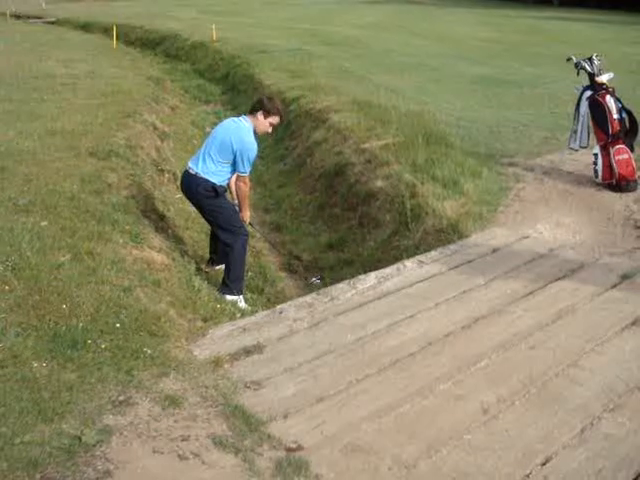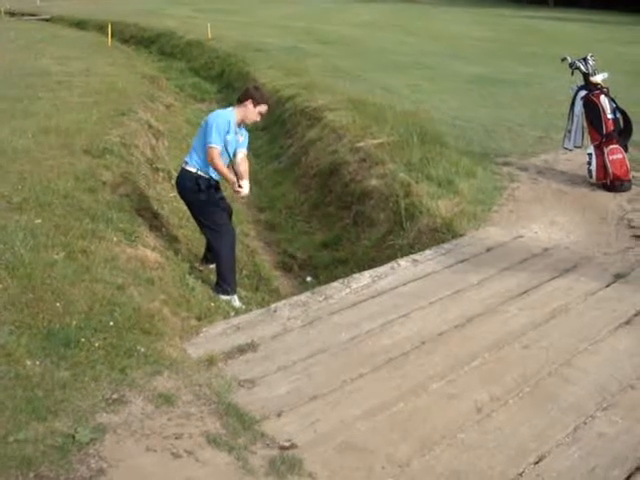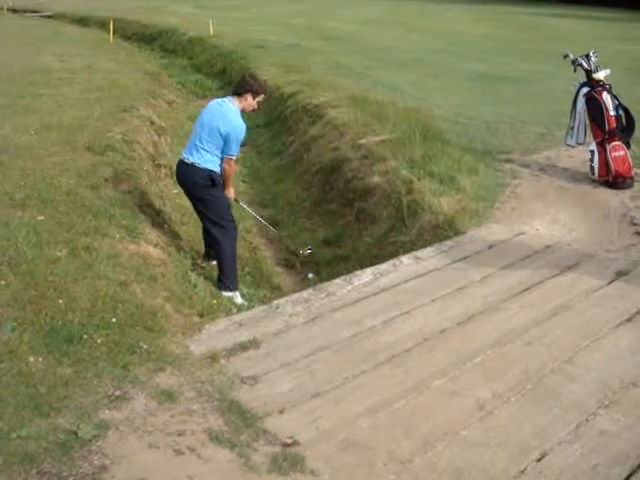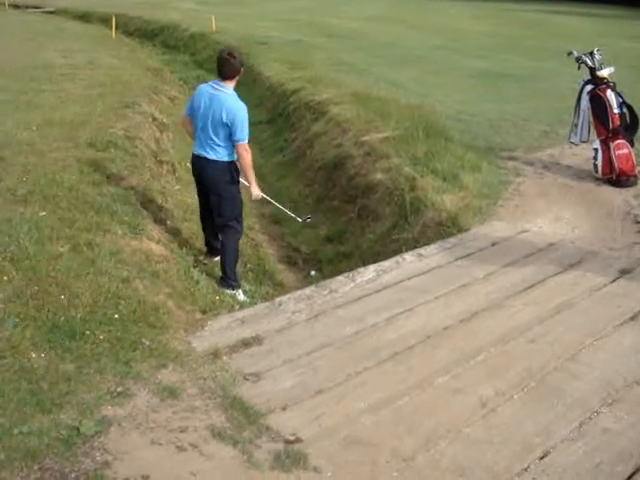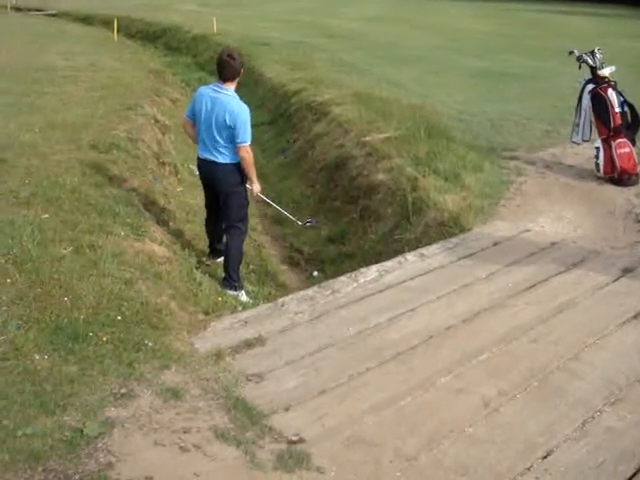
dt=0.7s
person 1, frame 1
left shoulder: (232, 122)
right shoulder: (248, 142)
right elbow: (242, 182)
left wrist: (236, 204)
right wrist: (244, 210)
left hip: (190, 178)
right hip: (204, 188)
left knee: (225, 217)
right knee: (238, 234)
left ankle: (217, 259)
right ankle: (232, 290)
person 1, frame 2
left shoulder: (242, 131)
right shoulder: (219, 119)
left elbow: (241, 159)
right elbow: (213, 157)
left wrist: (244, 180)
right wrist: (232, 181)
left hip: (208, 181)
right hip: (194, 181)
left knee: (224, 214)
right knee: (225, 232)
left ankle: (210, 258)
right ankle: (226, 290)
person 1, frame 3
left shoulder: (214, 104)
right shoulder: (237, 124)
right elbow: (228, 164)
left wrist: (222, 184)
right wrist: (228, 188)
left hip: (184, 167)
right hip: (201, 176)
left knee: (211, 215)
right knee: (226, 227)
left ankle: (212, 254)
right ankle: (228, 285)
person 1, frame 4
left shoulder: (200, 91)
right shoulder: (236, 107)
left elbow: (187, 122)
right elbow: (242, 150)
right wrist: (252, 183)
left hip: (198, 161)
right hip: (220, 168)
left knee: (208, 211)
right knee: (232, 225)
left ankle: (213, 249)
right ankle: (229, 281)
person 1, frame 5
left shoulder: (201, 94)
right shoulder: (239, 109)
left elbow: (188, 125)
right elbow: (243, 151)
right wrist: (254, 180)
left hip: (204, 164)
right hip: (228, 171)
left knee: (213, 211)
right knee: (237, 225)
left ankle: (215, 251)
right ankle: (232, 282)
